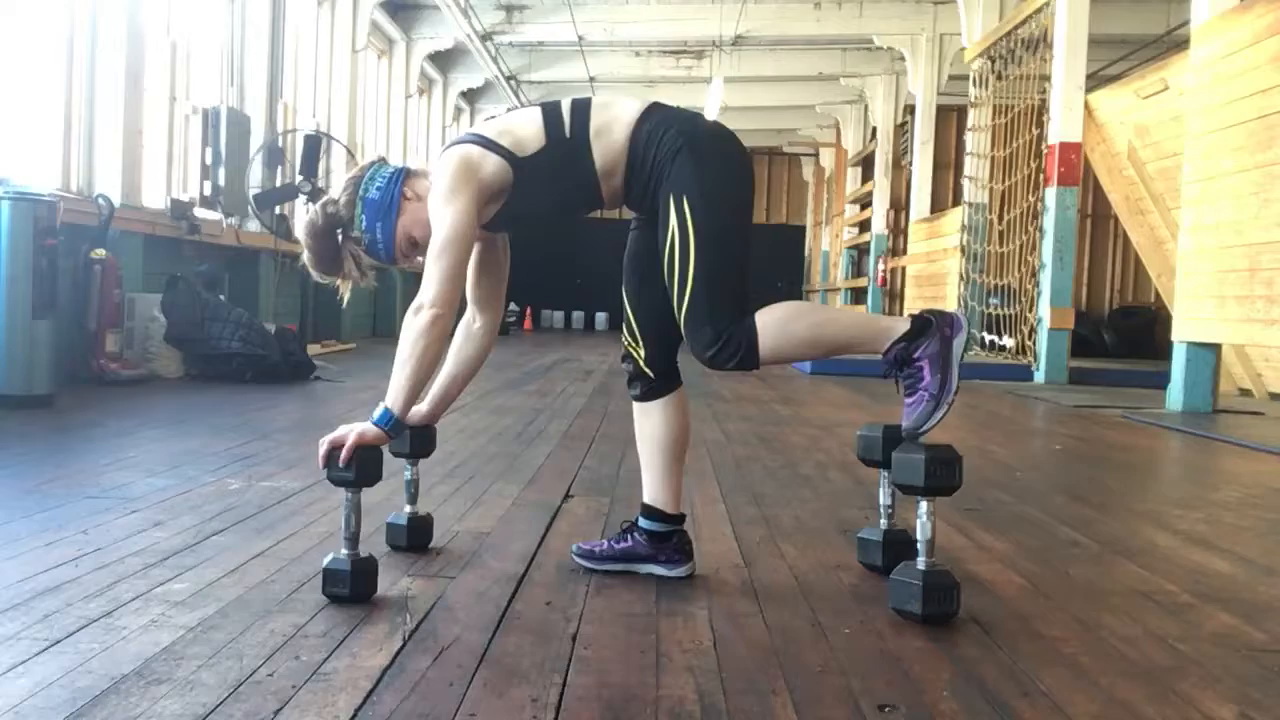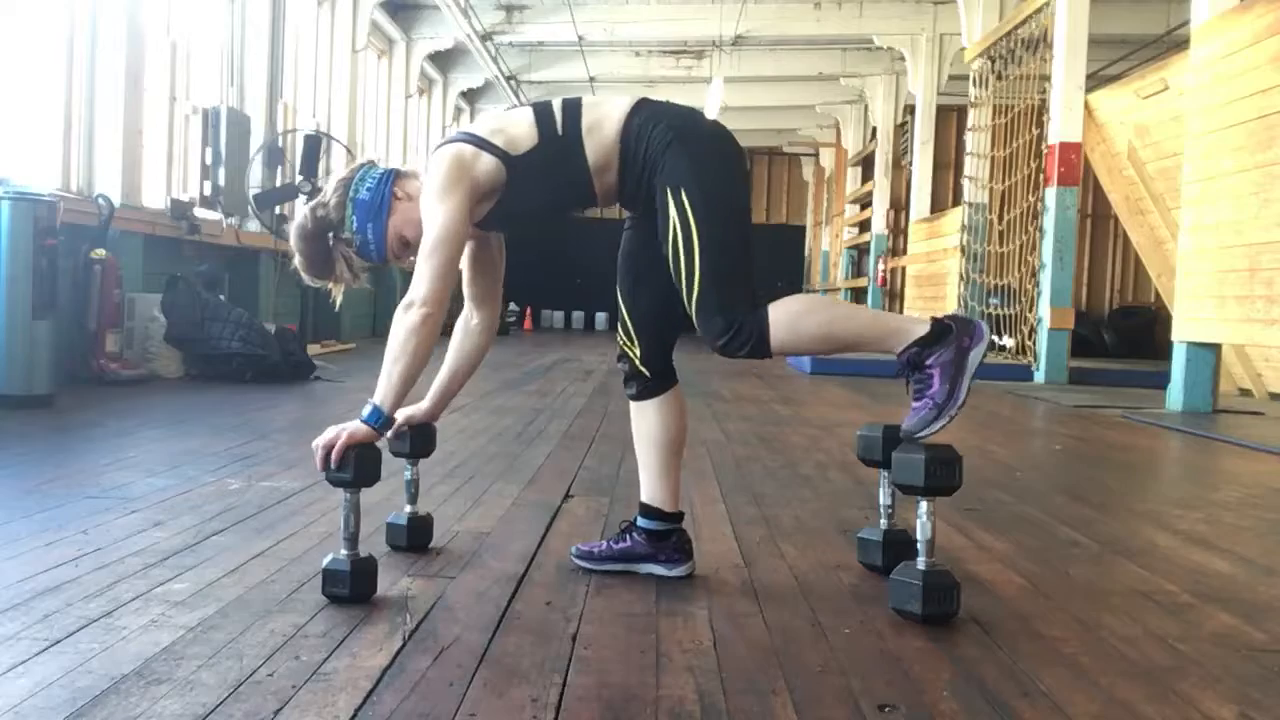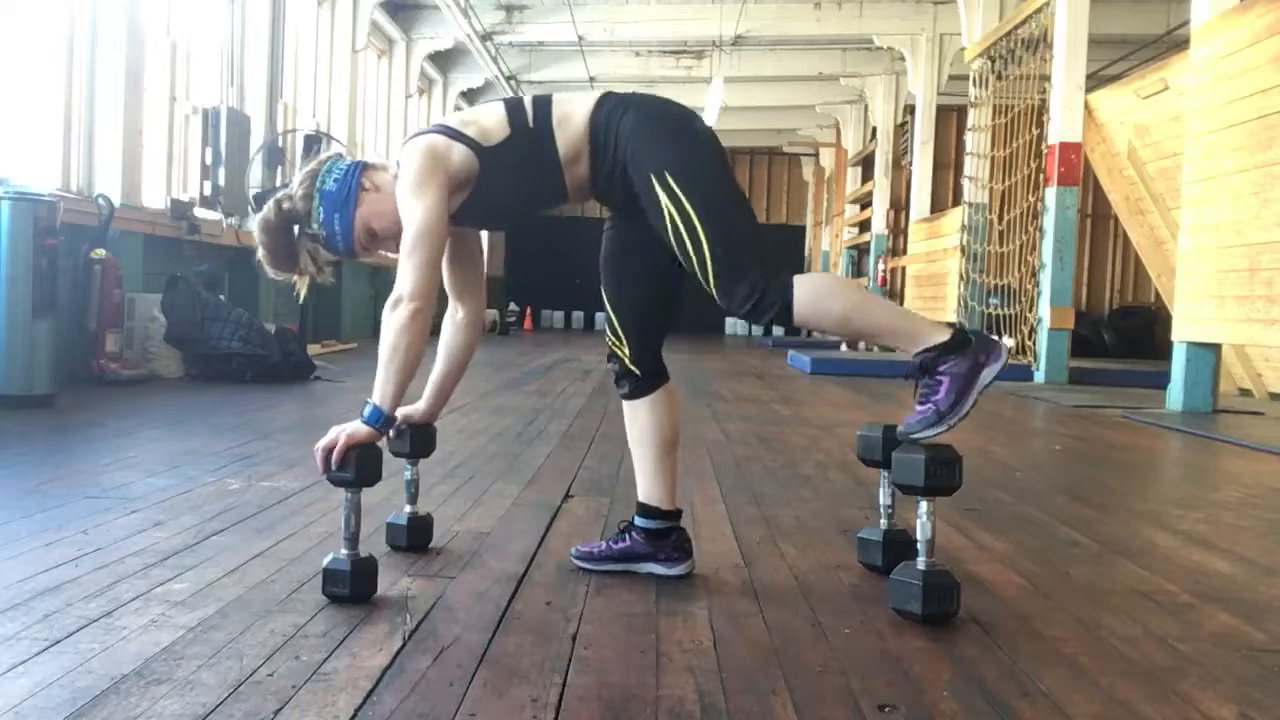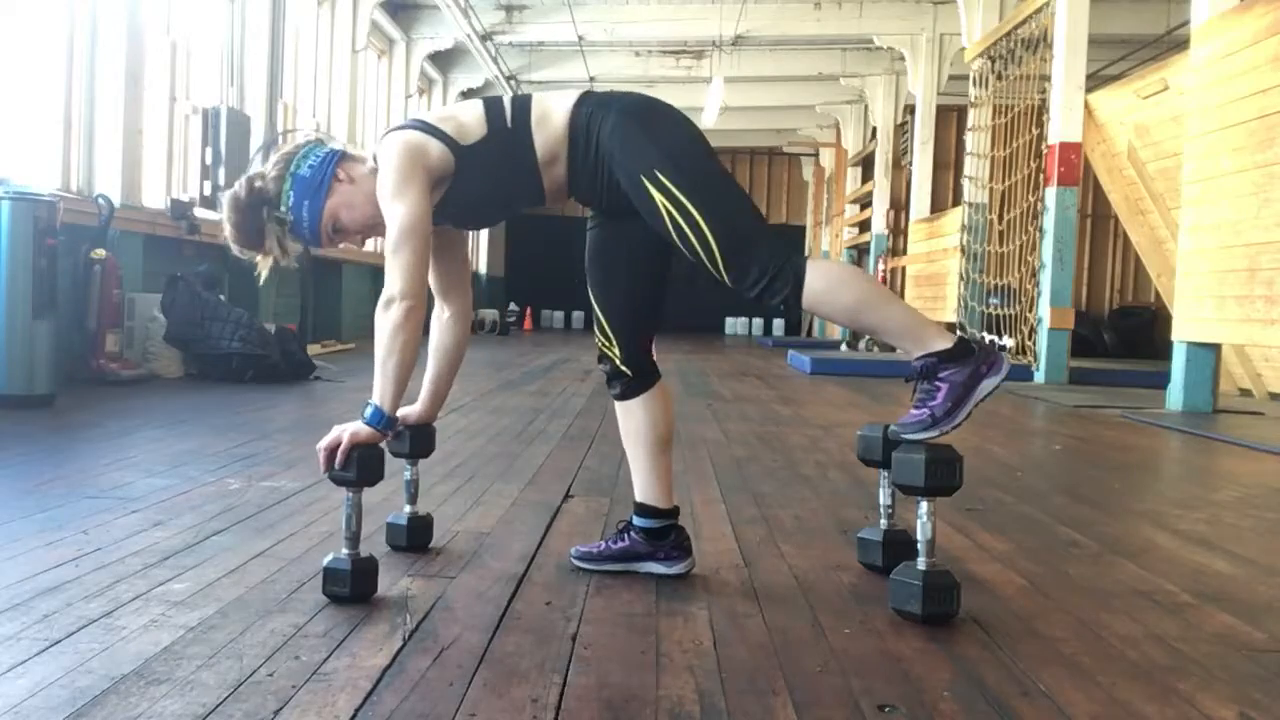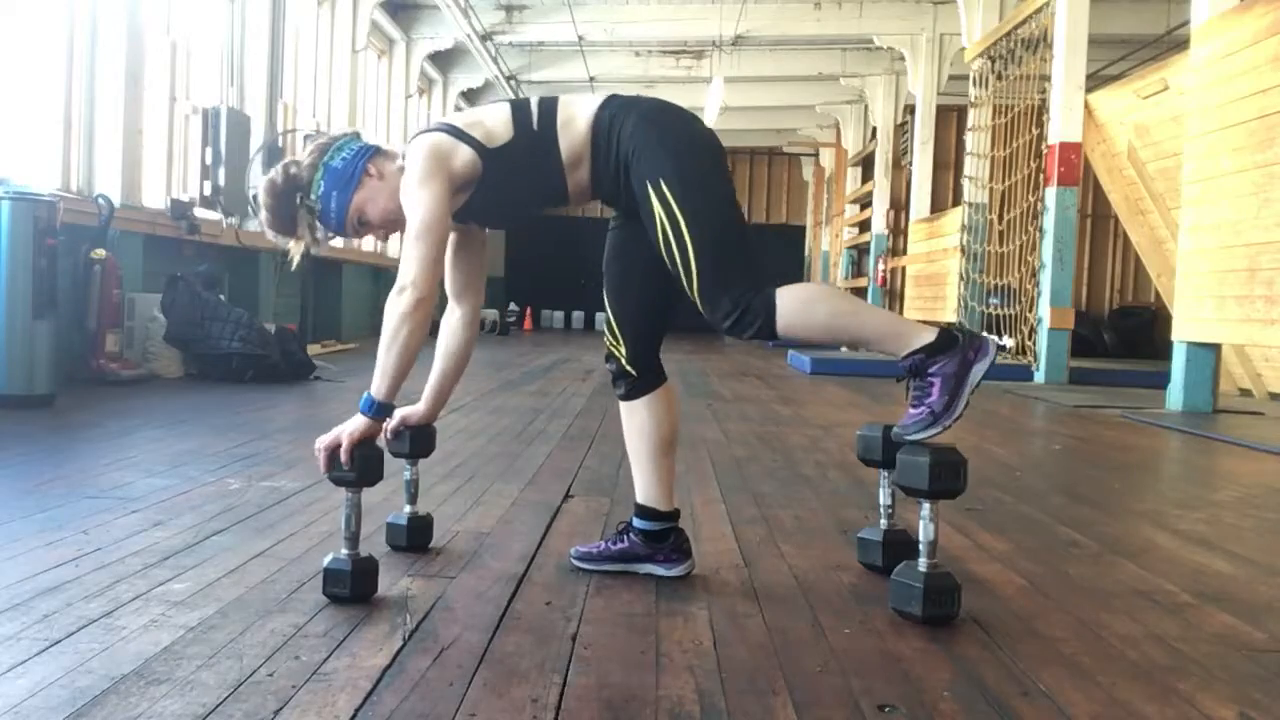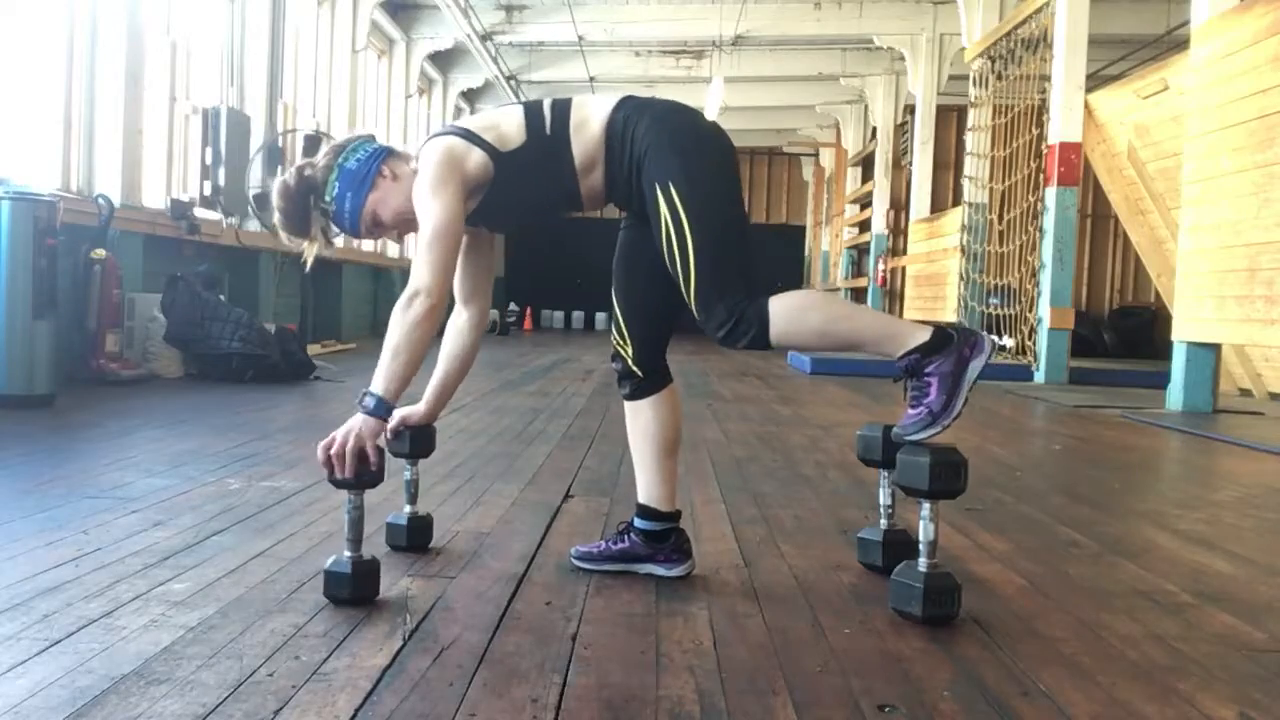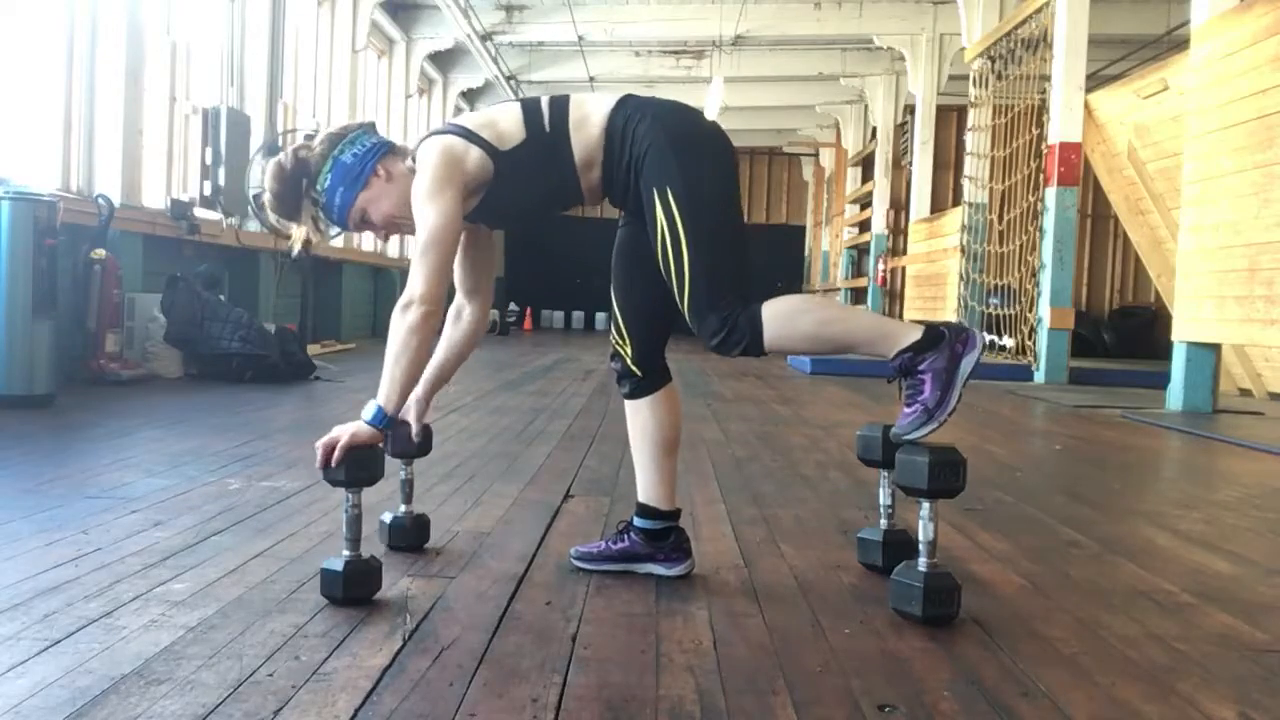
dt=0.2s
person 1, frame 1
left shoulder: (457, 174)
right shoulder: (477, 204)
left elbow: (432, 310)
right elbow: (481, 318)
left wrist: (385, 419)
right wrist: (429, 409)
left hip: (689, 159)
right hip: (664, 187)
left knee: (717, 340)
right knee: (647, 361)
left ankle: (916, 336)
right ankle: (661, 534)
person 1, frame 2
left shoulder: (449, 174)
right shoulder: (468, 208)
left elbow: (422, 307)
right elbow: (479, 316)
left wrist: (375, 417)
right wrist: (431, 408)
left hip: (678, 153)
right hip: (659, 185)
left knee: (733, 329)
right knee: (642, 362)
left ankle: (936, 343)
right ankle: (661, 533)
person 1, frame 3
left shoulder: (422, 164)
right shoulder: (446, 202)
left elbow: (409, 305)
right elbow: (464, 311)
left wrist: (376, 418)
right wrist: (429, 407)
left hip: (649, 143)
right hip: (632, 186)
left knee: (755, 292)
right knee: (631, 360)
left ankle: (952, 353)
right ankle: (658, 532)
person 1, frame 4
left shoulder: (402, 159)
right shoulder: (430, 197)
left elbow: (400, 302)
right elbow: (450, 308)
left wrist: (375, 417)
right wrist: (426, 408)
left hip: (632, 142)
right hip: (615, 186)
left knee: (761, 271)
right knee: (623, 361)
left ankle: (952, 359)
right ankle: (657, 532)
person 1, frame 5
left shoulder: (428, 160)
right shoulder: (451, 197)
left elbow: (411, 295)
right elbow: (462, 307)
left wrist: (370, 409)
right wrist: (425, 410)
left hip: (657, 148)
right hip: (639, 182)
left knee: (737, 306)
right knee: (629, 360)
left ankle: (939, 351)
right ankle: (657, 533)
person 1, frame 6
left shoulder: (442, 167)
right shoulder: (463, 197)
left elbow: (422, 298)
right elbow: (470, 309)
left wrist: (373, 410)
right wrist: (427, 408)
left hip: (668, 150)
right hip: (651, 184)
left knee: (731, 317)
right knee: (636, 360)
left ankle: (932, 349)
right ankle: (658, 533)
person 1, frame 7
left shoulder: (440, 164)
right shoulder: (460, 194)
left elbow: (420, 304)
right elbow: (469, 306)
left wrist: (376, 417)
right wrist: (420, 397)
left hip: (668, 150)
right hip: (648, 179)
left knee: (725, 324)
right knee: (636, 360)
left ankle: (925, 345)
right ankle: (656, 532)
